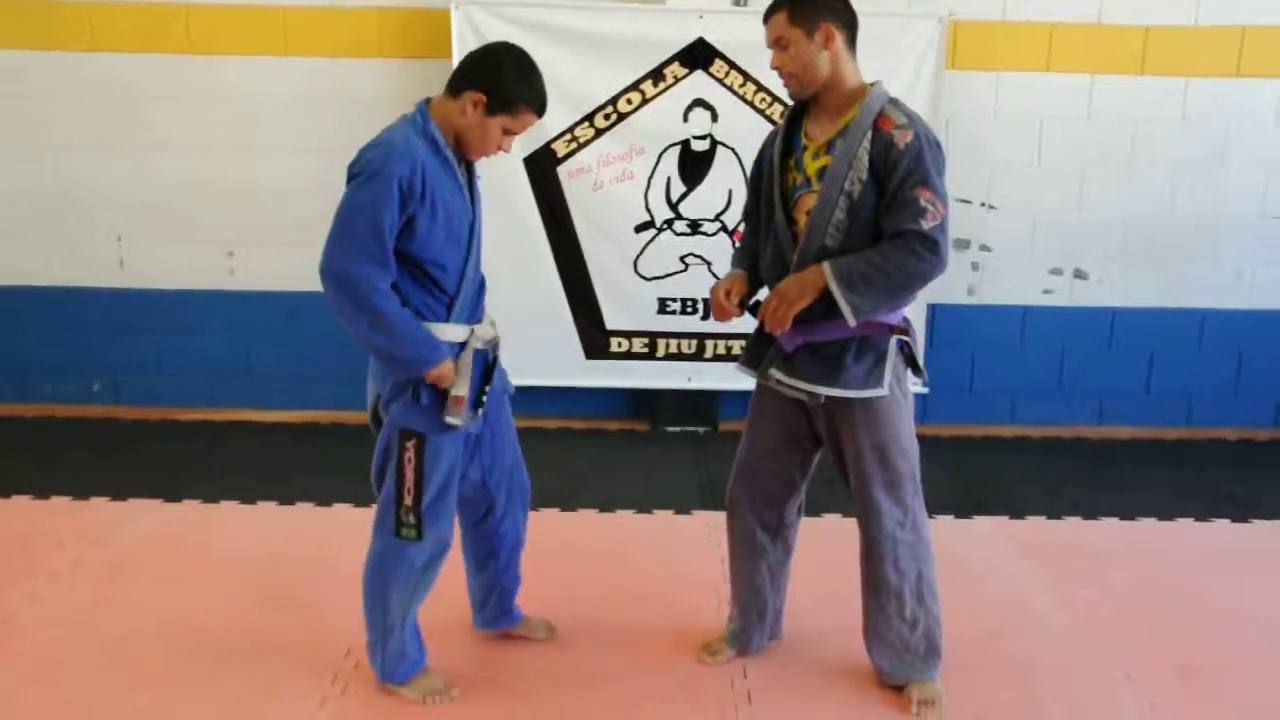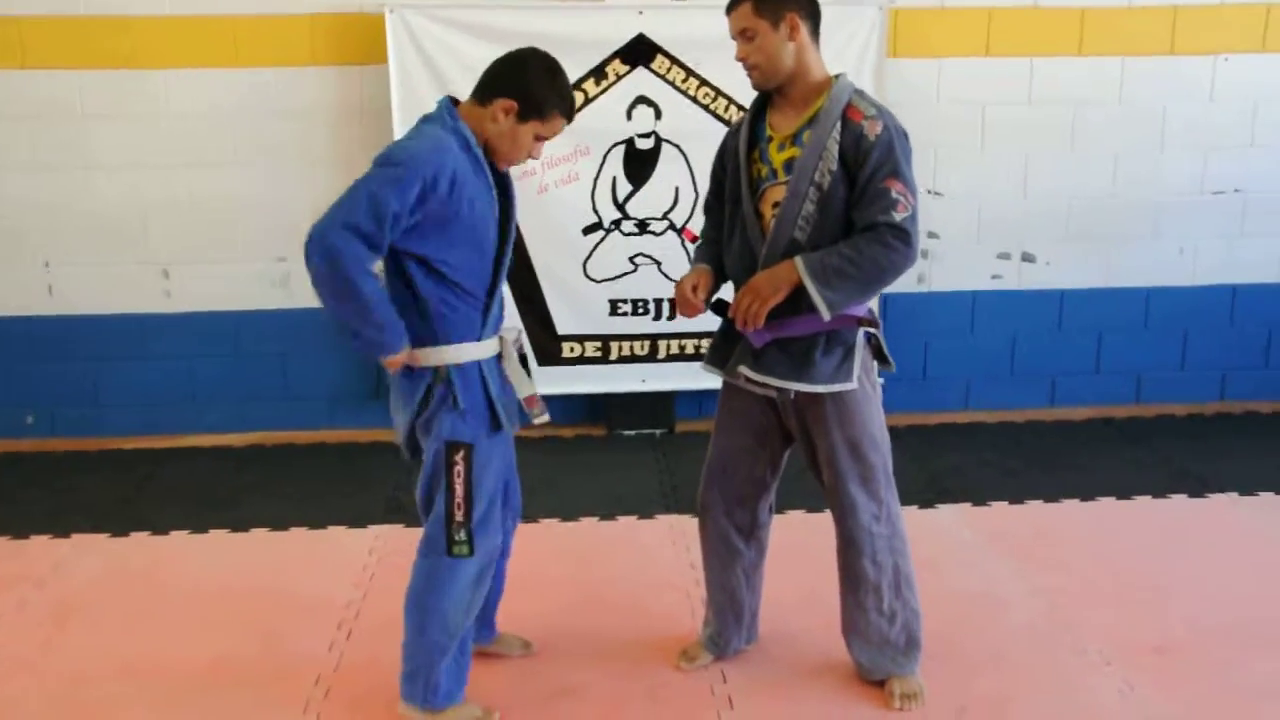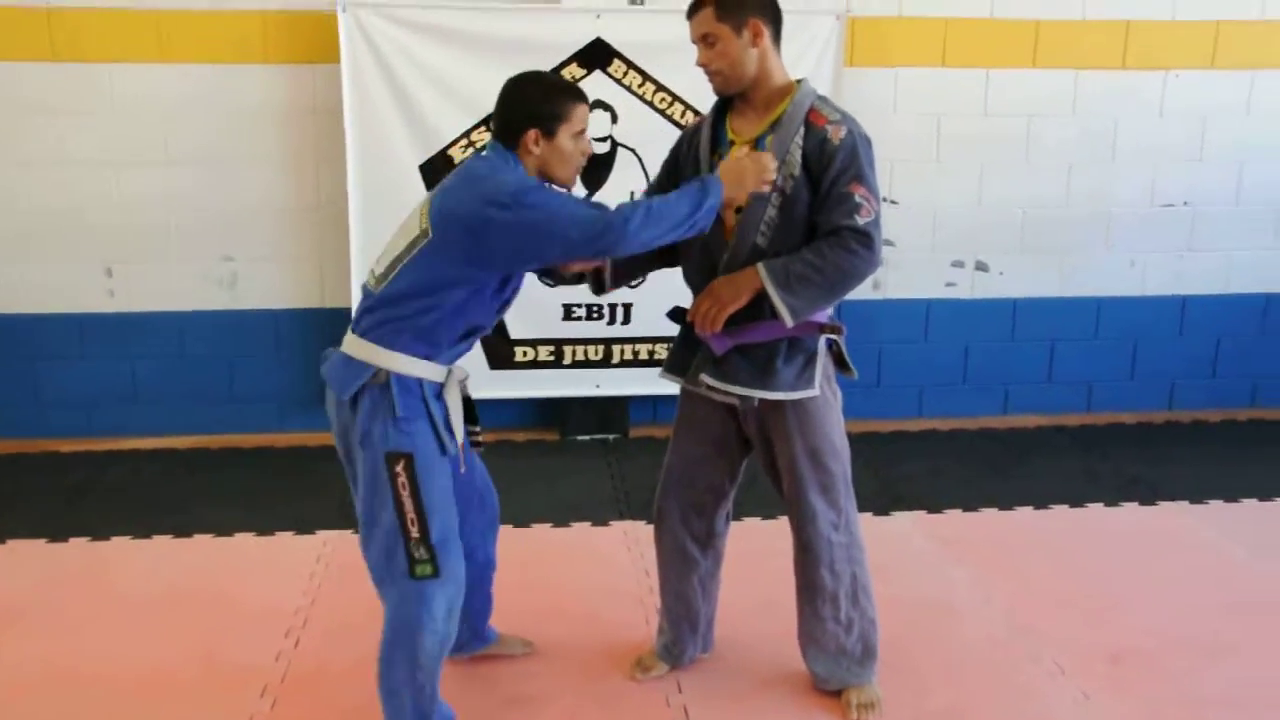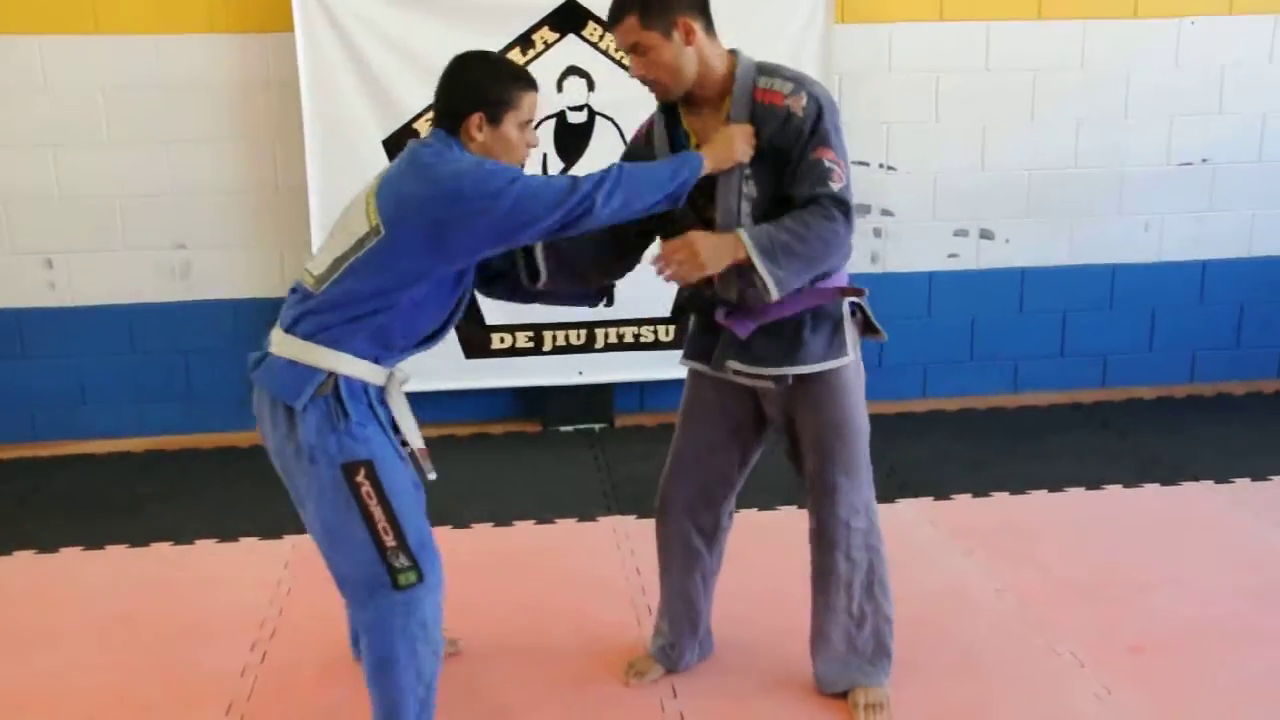
dt=1s
person 1, frame 1
left shoulder: (898, 136)
right shoulder: (784, 139)
left elbow: (924, 250)
left wrist: (821, 279)
right wrist: (742, 276)
left hip: (863, 359)
right hip: (787, 353)
left knee: (890, 517)
right knee: (755, 500)
left ankle: (910, 661)
right ankle: (750, 626)
person 1, frame 2
left shoulder: (865, 127)
right shoulder: (746, 133)
left elbow: (894, 241)
right elbow: (720, 221)
left wrist: (793, 274)
right wrist: (705, 270)
left hip: (831, 354)
right hip: (752, 350)
left knee: (865, 513)
right knee: (727, 502)
left ankle: (889, 655)
right ankle: (727, 629)
person 1, frame 3
left shoulder: (827, 131)
right shoulder: (700, 138)
left elbow: (856, 247)
left wrist: (753, 282)
right wrist: (592, 258)
left hip: (793, 361)
right hip: (711, 358)
left knee: (822, 520)
right knee: (682, 510)
right ankle: (682, 638)
person 1, frame 4
left shoulder: (793, 102)
right shoulder: (656, 137)
left elbow: (831, 218)
right elbow: (609, 248)
left wrist: (734, 248)
right wrist: (521, 251)
left hip: (812, 336)
right hip: (724, 344)
left knee: (842, 509)
right knee: (687, 502)
right ankle: (679, 643)
person 2, frame 1
left shoulder: (453, 154)
right shoulder: (395, 160)
right elbow: (348, 269)
left wrist: (477, 320)
right wrist: (425, 356)
left hip: (474, 361)
right hip: (423, 374)
left knee: (503, 495)
right knee: (417, 529)
left ankle: (498, 612)
right ankle: (396, 662)
person 2, frame 2
left shoulder: (470, 152)
right shoulder: (427, 159)
right elbow: (333, 245)
right wrist: (385, 338)
left hip: (478, 368)
right hip: (448, 380)
left knee: (496, 514)
right knee: (461, 540)
left ankle: (474, 631)
person 2, frame 3
left shoulder: (493, 183)
right shoulder: (499, 195)
left elbow: (570, 247)
right elbow: (607, 230)
left wrist: (566, 258)
right wrist: (717, 187)
left hip: (409, 385)
right hip: (385, 391)
left knee: (471, 510)
right knee: (425, 570)
left ankle: (466, 634)
person 2, frame 4
left shoulder: (431, 174)
right shoulder: (458, 185)
left elbow: (496, 268)
right elbow: (583, 202)
right wrist: (705, 160)
left hip: (333, 384)
right hip: (320, 398)
left knee: (401, 506)
right knee: (407, 577)
left ankle: (386, 645)
